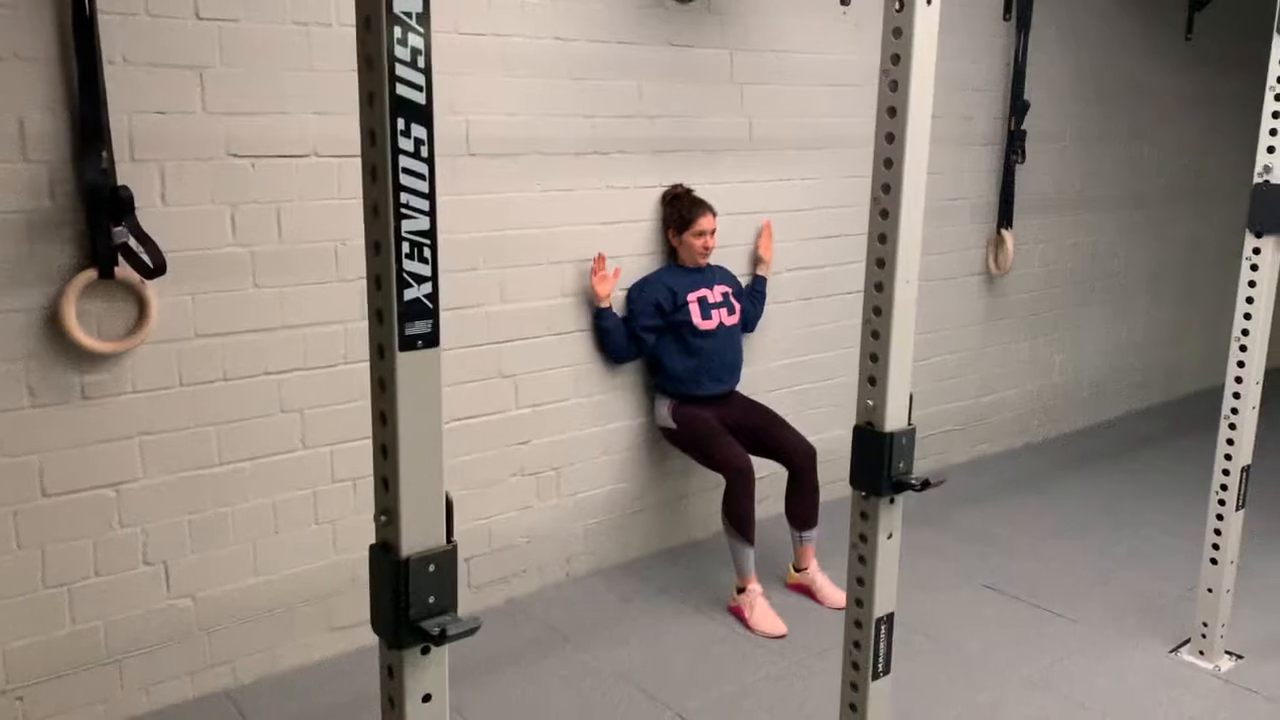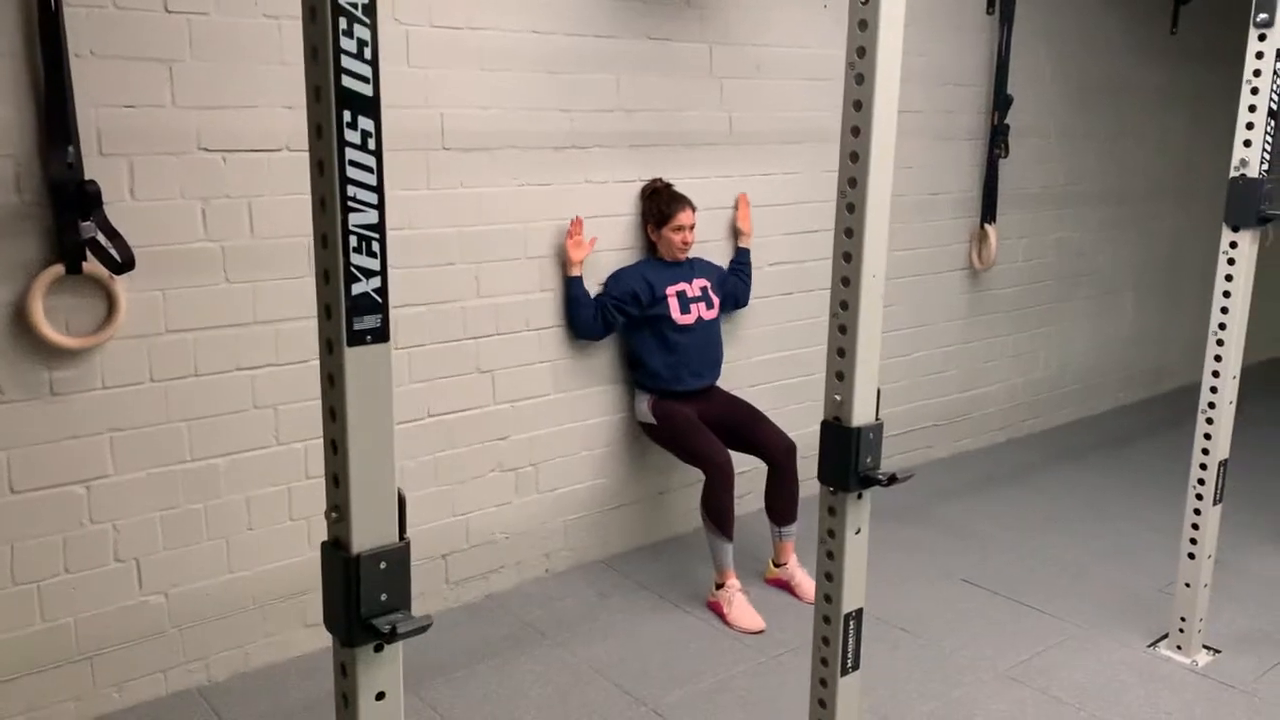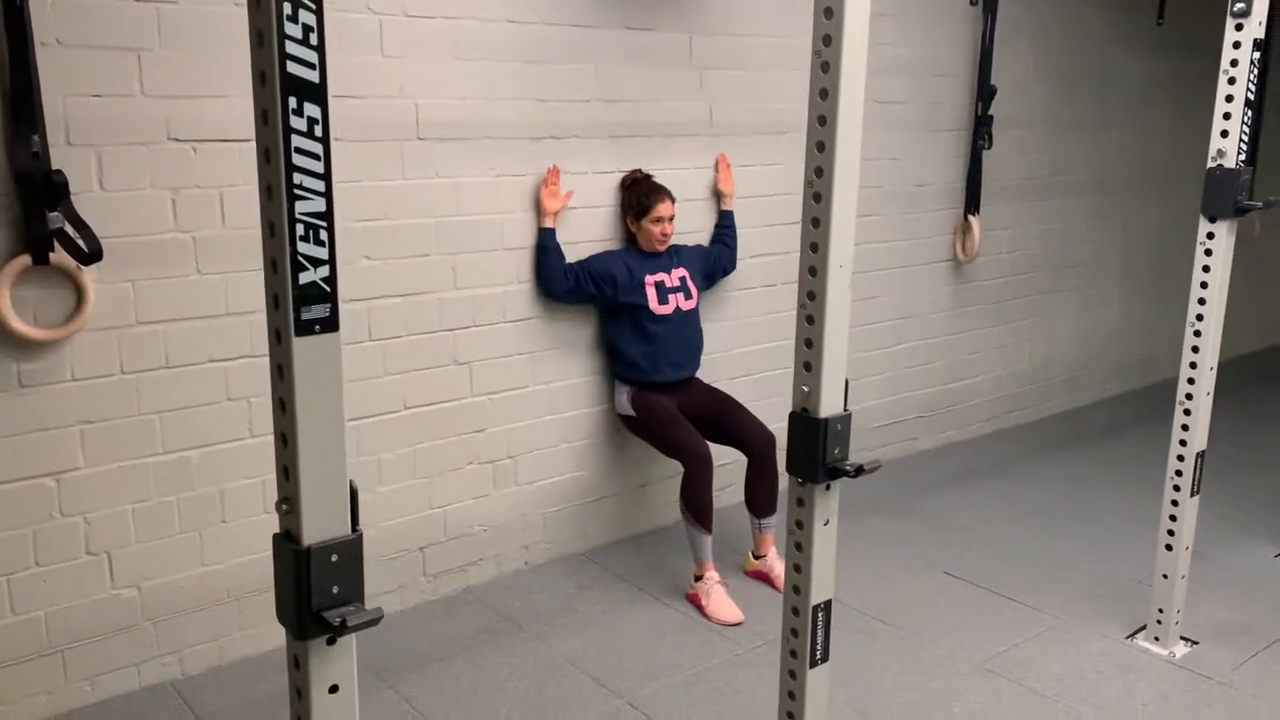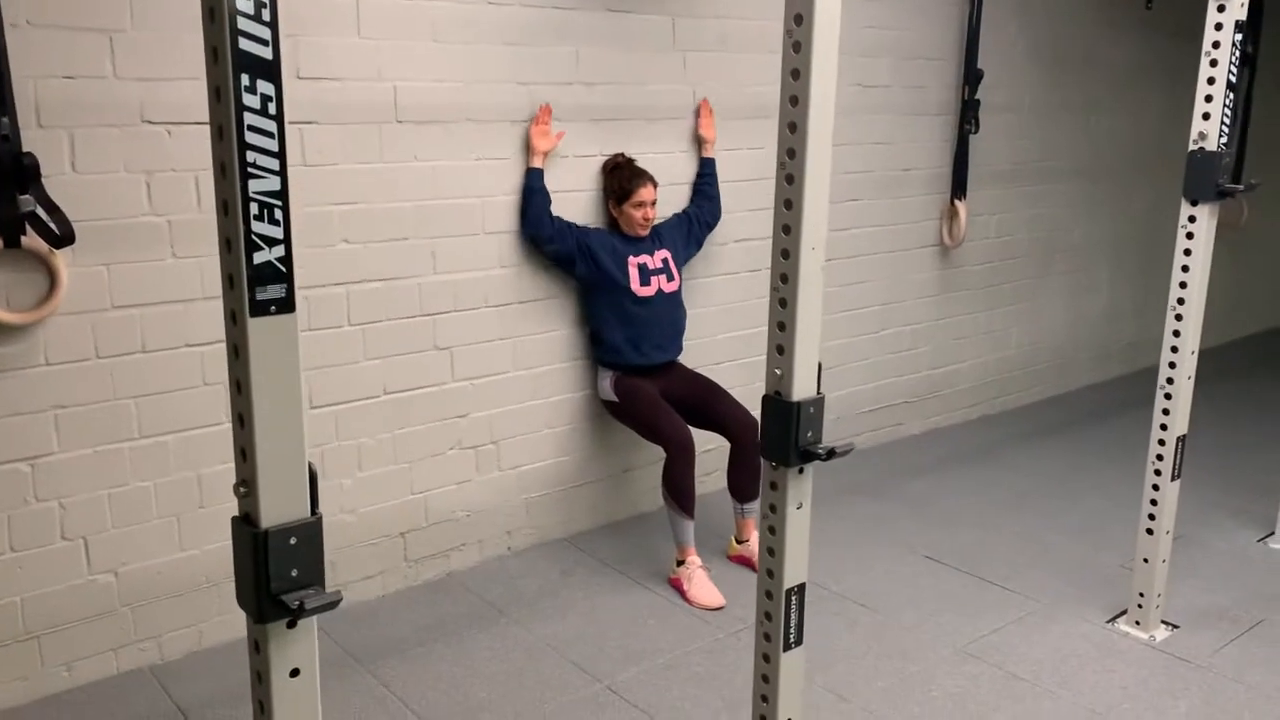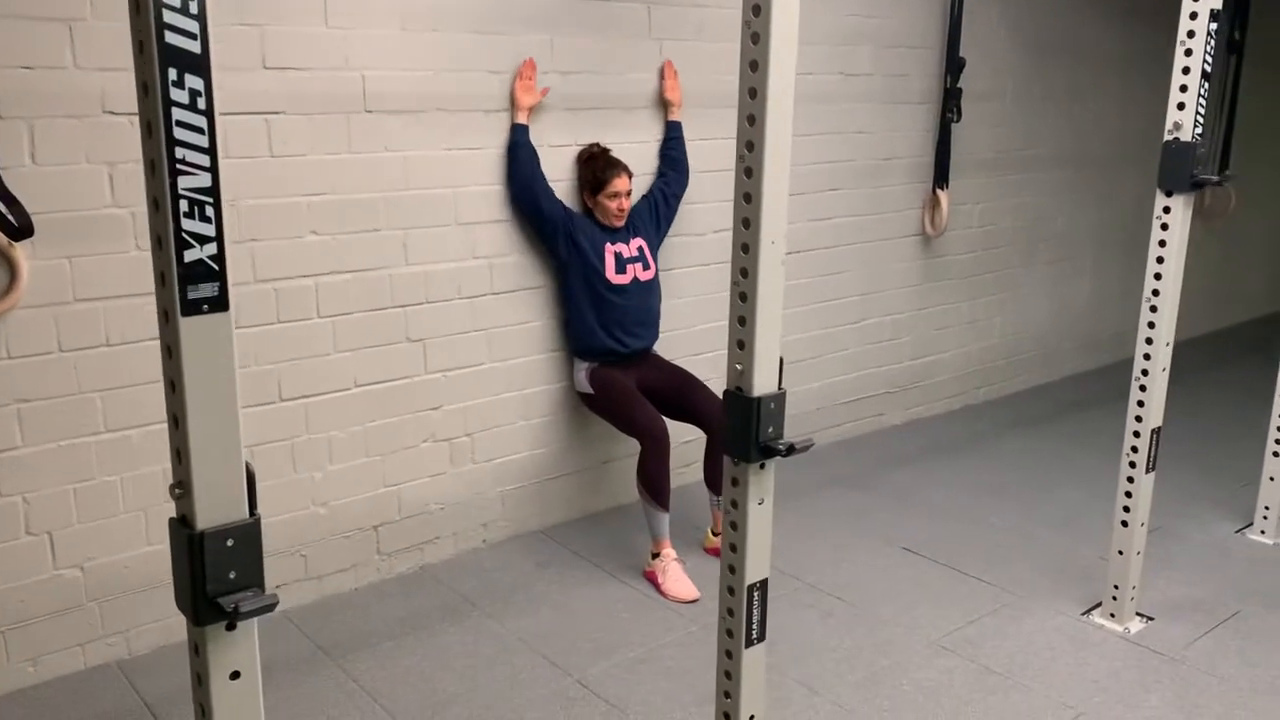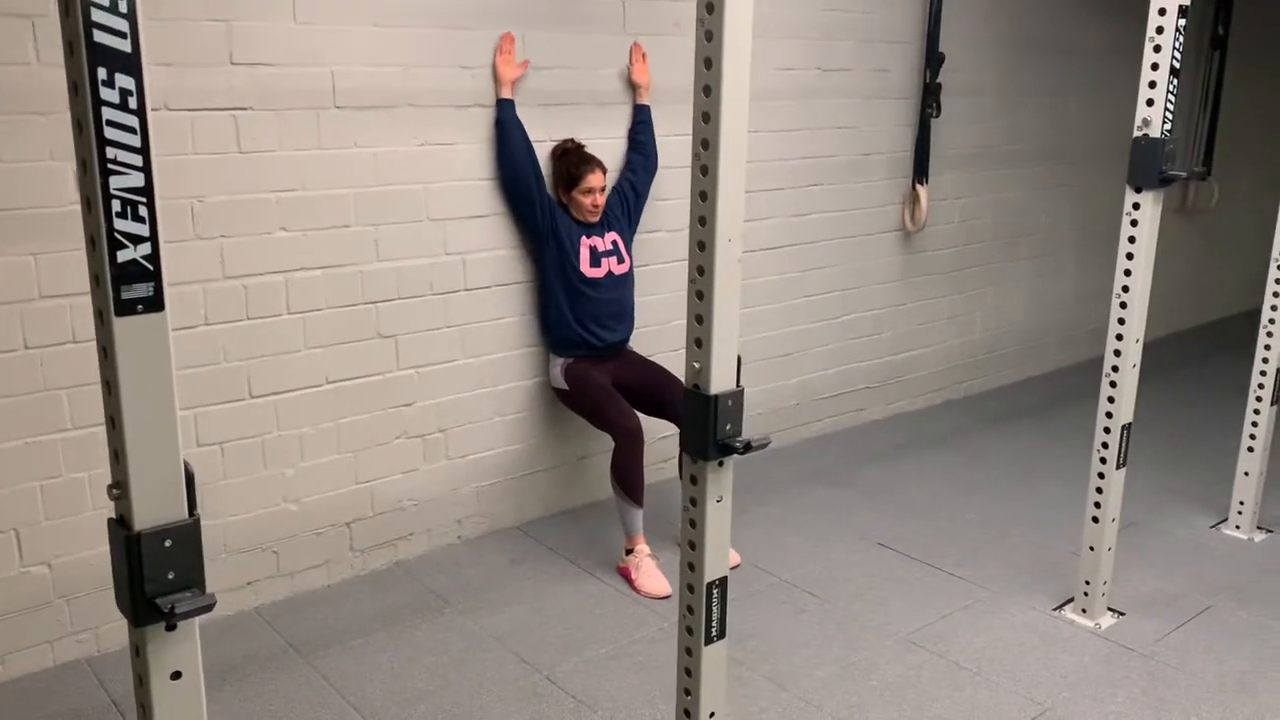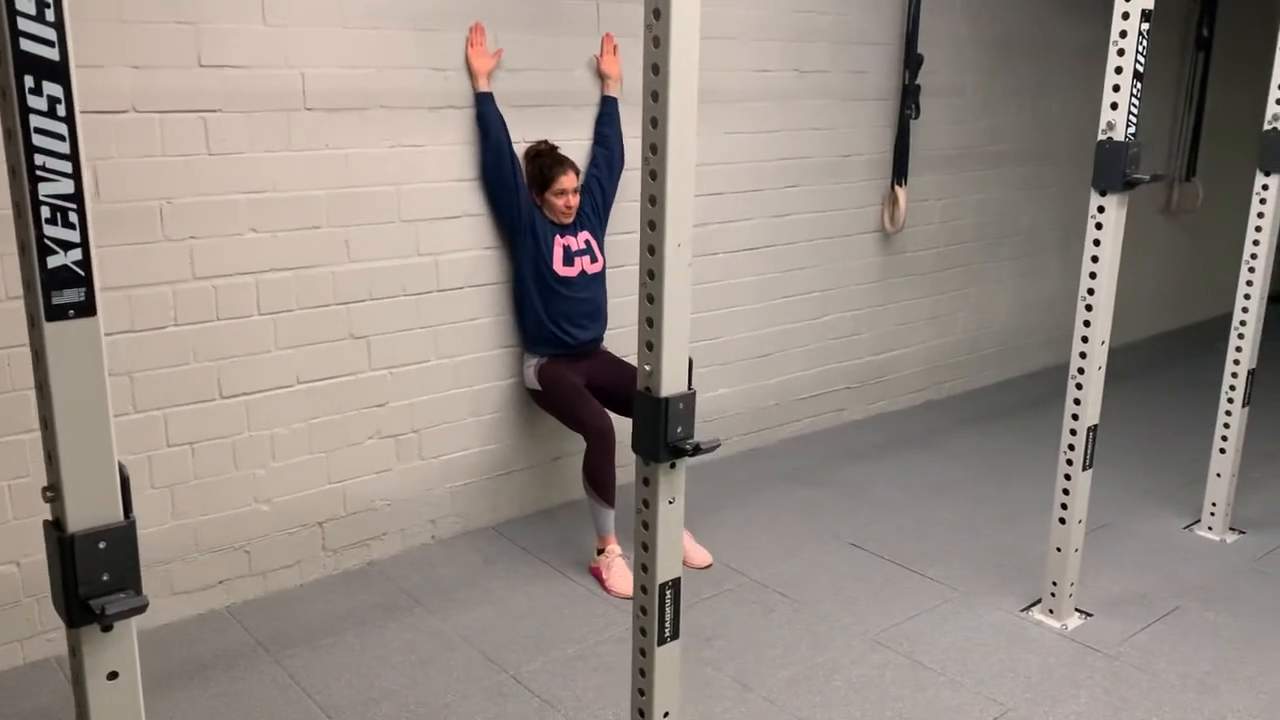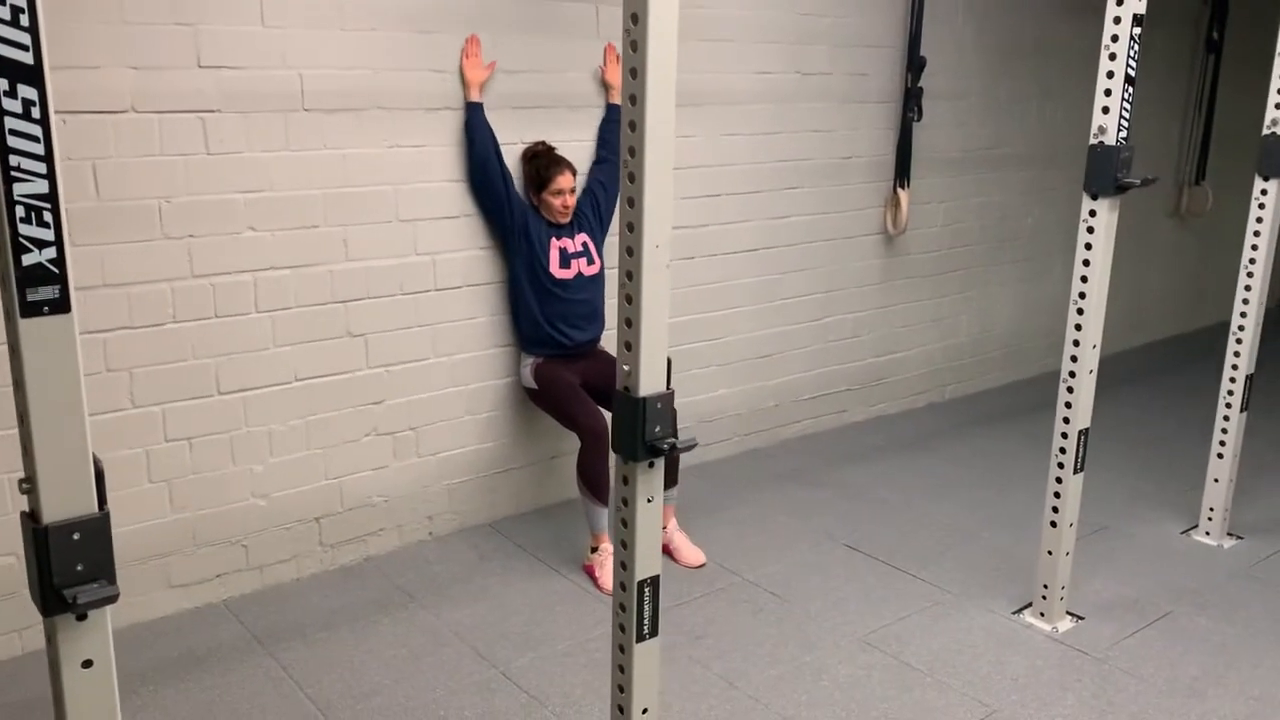
dt=0.5s
person 1, frame 1
left shoulder: (723, 278)
right shoulder: (656, 289)
left elbow: (746, 321)
right elbow: (624, 349)
left wrist: (762, 268)
right wrist: (604, 303)
left hip: (729, 399)
right hip: (683, 408)
left knee: (803, 454)
right knee: (739, 468)
left ankle: (804, 568)
right ankle: (747, 593)
person 1, frame 2
left shoulder: (705, 271)
right shoulder: (635, 280)
left elbow: (738, 295)
right elbow: (588, 324)
left wrist: (743, 240)
right wrist: (574, 270)
left hip: (709, 394)
right hip: (662, 403)
left knee: (782, 449)
right knee: (718, 463)
left ankle: (784, 564)
right ankle: (725, 588)
person 1, frame 3
left shoulder: (687, 258)
right shoulder: (614, 268)
left elbow: (726, 258)
right elbow: (558, 283)
left wrist: (726, 202)
right wrist: (548, 221)
left hip: (689, 387)
right hip: (641, 395)
left knee: (762, 441)
right knee: (697, 456)
left ankle: (764, 555)
right ankle: (704, 580)
person 1, frame 4
left shoulder: (670, 238)
right shoulder: (595, 248)
left elbow: (707, 210)
right elbow: (540, 228)
left wrist: (706, 148)
right wrist: (537, 160)
left hip: (671, 371)
right hip: (623, 380)
left knee: (746, 427)
right knee: (679, 441)
left ankle: (746, 539)
right ankle: (687, 564)
person 1, frame 5
left shoulder: (645, 221)
right shoulder: (572, 233)
left elbow: (674, 175)
right elbow: (527, 188)
left wrist: (673, 111)
right wrist: (521, 115)
left hip: (647, 361)
right hip: (599, 370)
left knee: (721, 418)
right knee: (653, 433)
left ankle: (720, 532)
right ankle: (661, 557)
person 1, frame 6
left shoulder: (619, 214)
right shoulder: (550, 226)
left elbow: (643, 159)
right elbow: (517, 166)
left wrist: (641, 94)
right wrist: (506, 92)
left hip: (623, 356)
right hip: (575, 365)
right knee: (628, 429)
right ankle: (636, 553)
person 1, frame 7
left shoulder: (590, 213)
right shoulder: (526, 225)
left elbow: (609, 153)
right elbow: (499, 157)
left wrist: (610, 84)
right wrist: (482, 83)
left hip: (596, 356)
right hip: (549, 365)
right knee: (599, 430)
right ankle: (607, 553)
person 1, frame 8
left shoulder: (589, 217)
right shoulder: (522, 228)
left elbow: (611, 159)
right elbow: (486, 168)
left wrist: (615, 94)
right wrist: (474, 94)
left hip: (593, 356)
right hip: (545, 365)
right knee: (593, 429)
left ankle: (667, 527)
right ankle: (601, 551)
